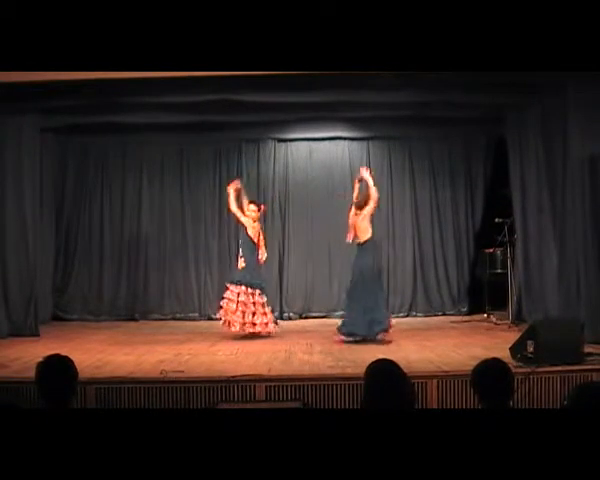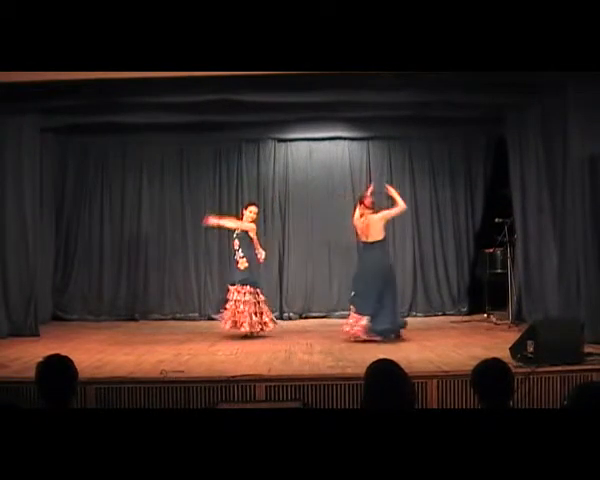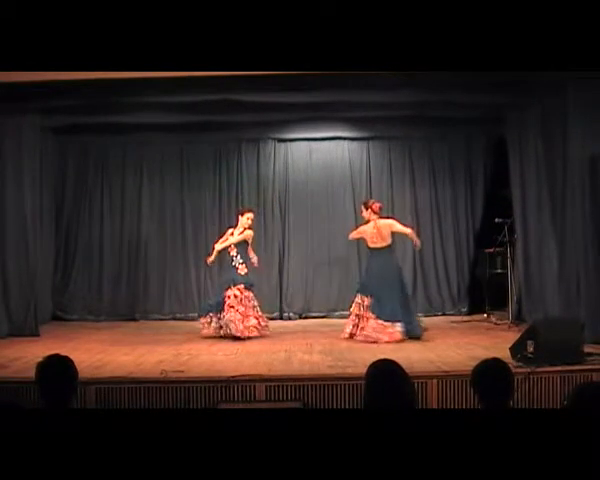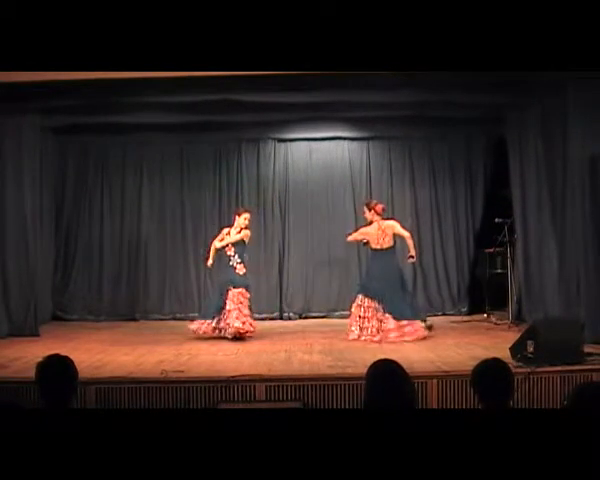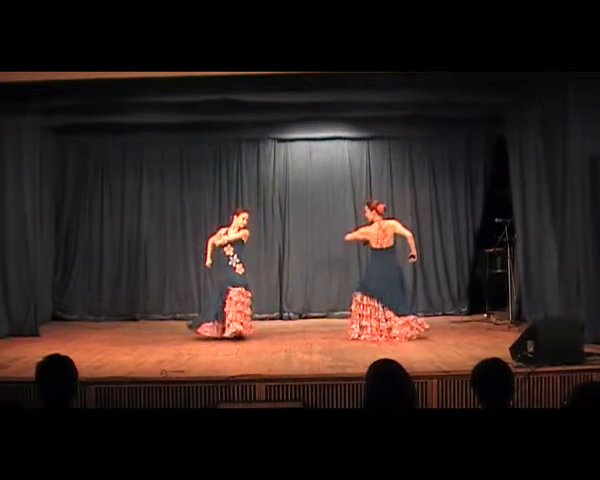
dt=0.2s
person 1, frame 1
left shoulder: (352, 218)
right shoulder: (363, 218)
left elbow: (355, 199)
right elbow: (374, 197)
left wrist: (358, 181)
right wrist: (368, 179)
left hip: (361, 263)
right hip: (369, 264)
left knee: (359, 297)
right knee: (370, 297)
left ankle: (356, 331)
right ankle: (368, 331)
person 1, frame 2
left shoulder: (357, 221)
right shoulder: (379, 217)
left elbow: (358, 208)
right elbow: (402, 207)
left wrist: (367, 194)
right wrist: (394, 193)
left hip: (364, 264)
right hip: (381, 262)
left knee: (363, 296)
right knee: (384, 296)
left ankle: (363, 328)
right ankle: (383, 330)
person 1, frame 3
left shoulder: (363, 229)
right shoulder: (388, 223)
left elbow: (351, 236)
right elbow: (408, 231)
right wrist: (416, 240)
left hip: (373, 268)
right hip: (390, 267)
left knee: (367, 299)
right knee: (394, 299)
left ankle: (361, 332)
right ankle: (397, 331)
person 1, frame 4
left shoulder: (366, 230)
right shoulder: (391, 224)
left elbow: (349, 238)
right elbow: (407, 235)
right wrist: (412, 252)
left hip: (375, 269)
right hip: (392, 268)
left knee: (369, 301)
right knee: (398, 299)
left ankle: (368, 331)
right ankle: (407, 330)
person 1, frame 5
left shoulder: (367, 230)
right shoulder: (392, 224)
left elbow: (347, 237)
right elbow: (409, 235)
right wrist: (413, 251)
left hip: (375, 269)
right hip: (392, 267)
left knee: (369, 300)
right knee: (396, 299)
left ankle: (370, 331)
right ankle: (402, 330)
person 2, frame 1
left shoulder: (252, 225)
right shoulder: (253, 224)
left elbow: (234, 209)
right elbow: (245, 205)
left wrist: (232, 192)
right wrist: (239, 191)
left hip: (247, 267)
right hip: (251, 267)
left knee: (244, 296)
right knee: (253, 297)
right ankle: (264, 325)
person 2, frame 2
left shoulder: (252, 226)
right shoulder: (240, 226)
left elbow: (233, 224)
left wrist: (216, 221)
right wrist: (216, 220)
left hip: (247, 267)
right hip: (240, 267)
left knee: (243, 294)
right knee: (242, 296)
left ankle: (252, 327)
right ankle: (251, 328)
person 2, frame 3
left shoulder: (249, 233)
right shoulder: (230, 231)
left elbow: (234, 240)
right elbow: (219, 243)
left wrist: (220, 247)
right wrist: (213, 255)
left hip: (242, 271)
right hip: (231, 271)
left knee: (238, 296)
right knee: (230, 297)
left ankle: (240, 331)
person 2, frame 4
left shoulder: (246, 233)
right shoulder: (226, 231)
left elbow: (233, 239)
right elbow: (215, 243)
left wrist: (221, 244)
right wrist: (210, 258)
left hip: (239, 271)
right hip: (227, 271)
left knee: (238, 297)
right knee: (224, 298)
left ankle: (237, 330)
person 2, frame 5
left shoulder: (244, 232)
right shoulder: (223, 231)
left elbow: (232, 237)
right elbow: (211, 241)
left wrist: (221, 240)
right wrist: (209, 258)
left hip: (237, 271)
right hip: (225, 270)
left knee: (238, 297)
right knee: (224, 297)
left ankle: (236, 329)
right ankle: (224, 329)
